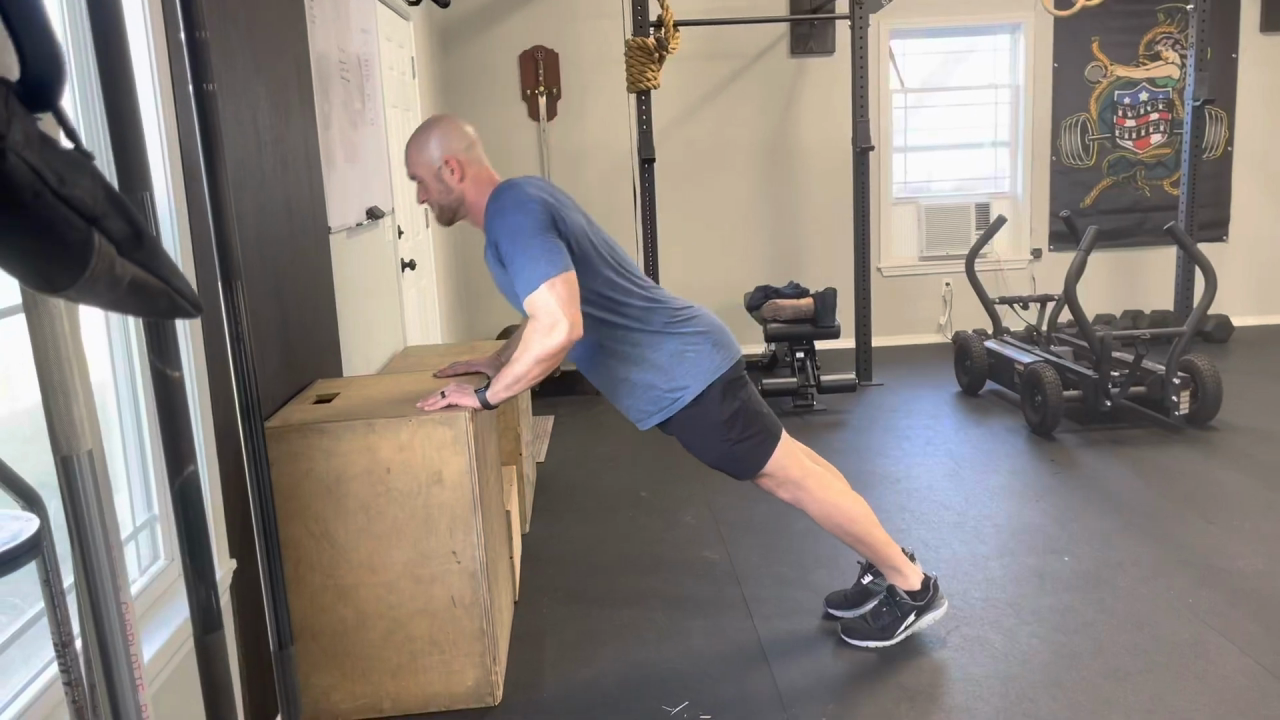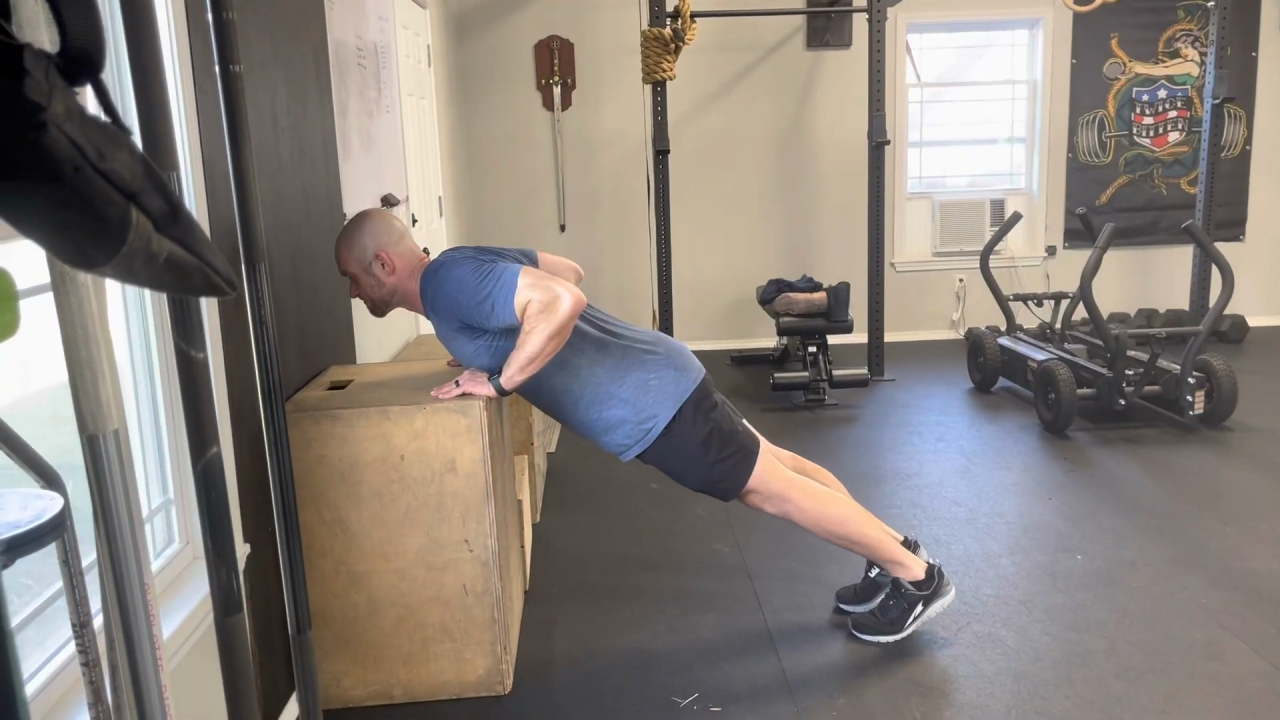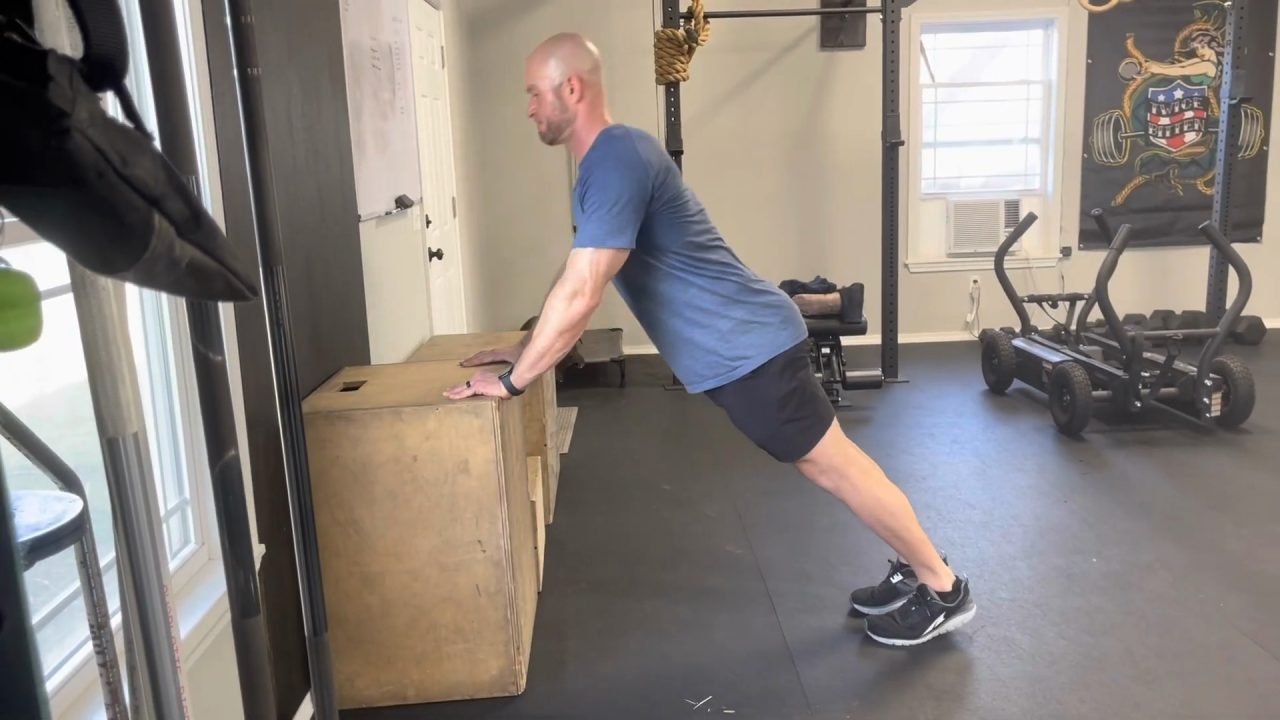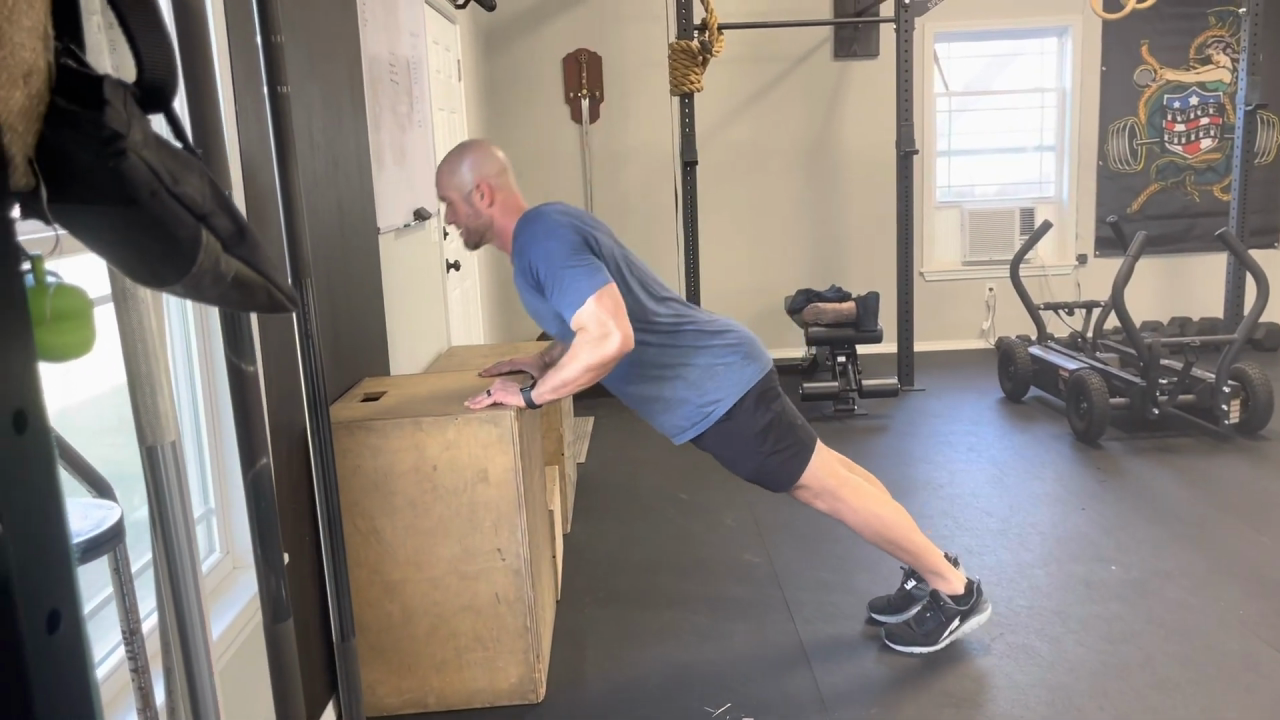
dt=1s
person 1, frame 1
left shoulder: (511, 215)
right shoulder: (520, 196)
left elbow: (558, 331)
left wrist: (485, 397)
right wrist: (496, 363)
left hip: (680, 376)
right hip: (688, 357)
left knee: (789, 476)
right knee: (788, 465)
left ankle: (912, 588)
right ankle: (884, 568)
person 1, frame 2
left shoulder: (451, 284)
right shoulder: (464, 265)
left elbow: (562, 300)
right elbow: (568, 270)
left wrist: (500, 380)
left hip: (652, 405)
right hip: (661, 379)
left knee: (776, 488)
right knee: (773, 469)
left ankle: (916, 576)
right ankle: (893, 553)
person 1, frame 3
left shoulder: (614, 161)
right shoulder: (617, 150)
left elbow: (580, 297)
right elbow: (582, 279)
left wrist: (512, 381)
right wrist: (525, 348)
left hip: (743, 348)
right hip: (746, 337)
left knee: (835, 465)
right knee: (831, 460)
left ankle: (942, 589)
right ankle: (918, 569)
person 1, frame 4
left shoulder: (542, 240)
right shoulder: (547, 224)
left elbow: (610, 341)
left wrist: (530, 396)
right wrist: (541, 362)
left hip: (713, 389)
right hip: (719, 370)
left knee: (825, 484)
right knee: (824, 472)
left ankle: (954, 591)
right ankle: (927, 571)
